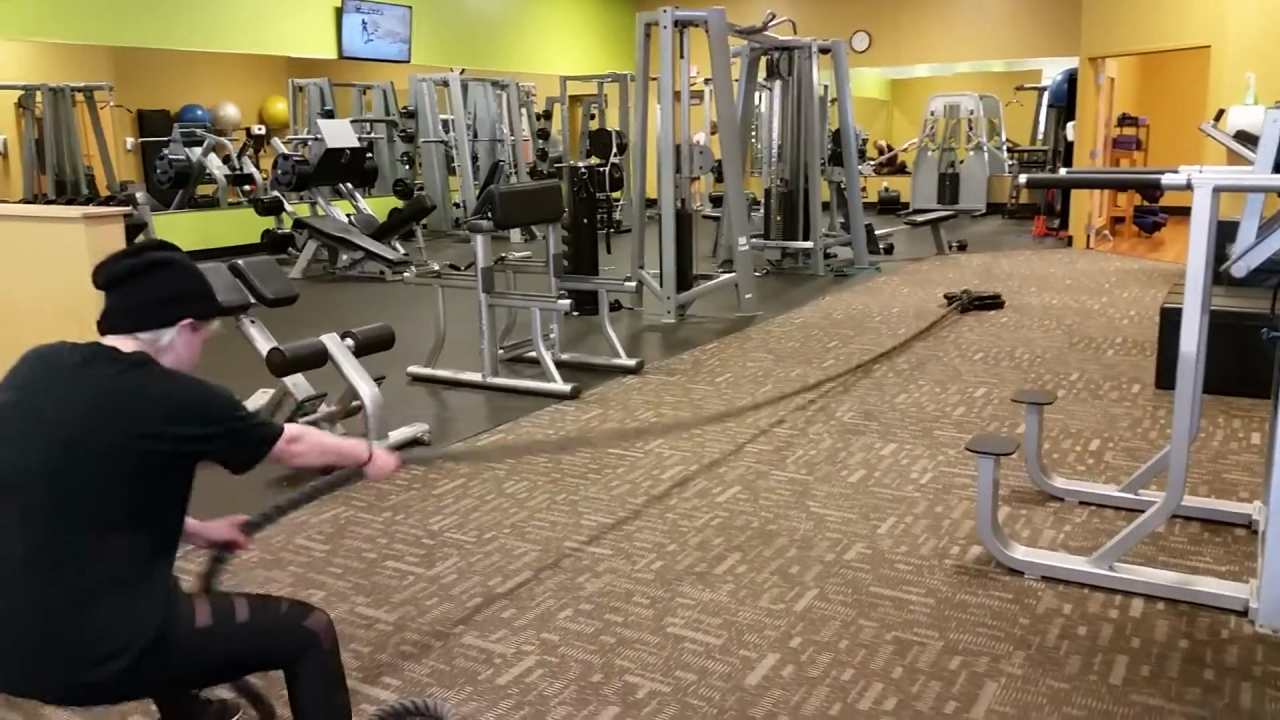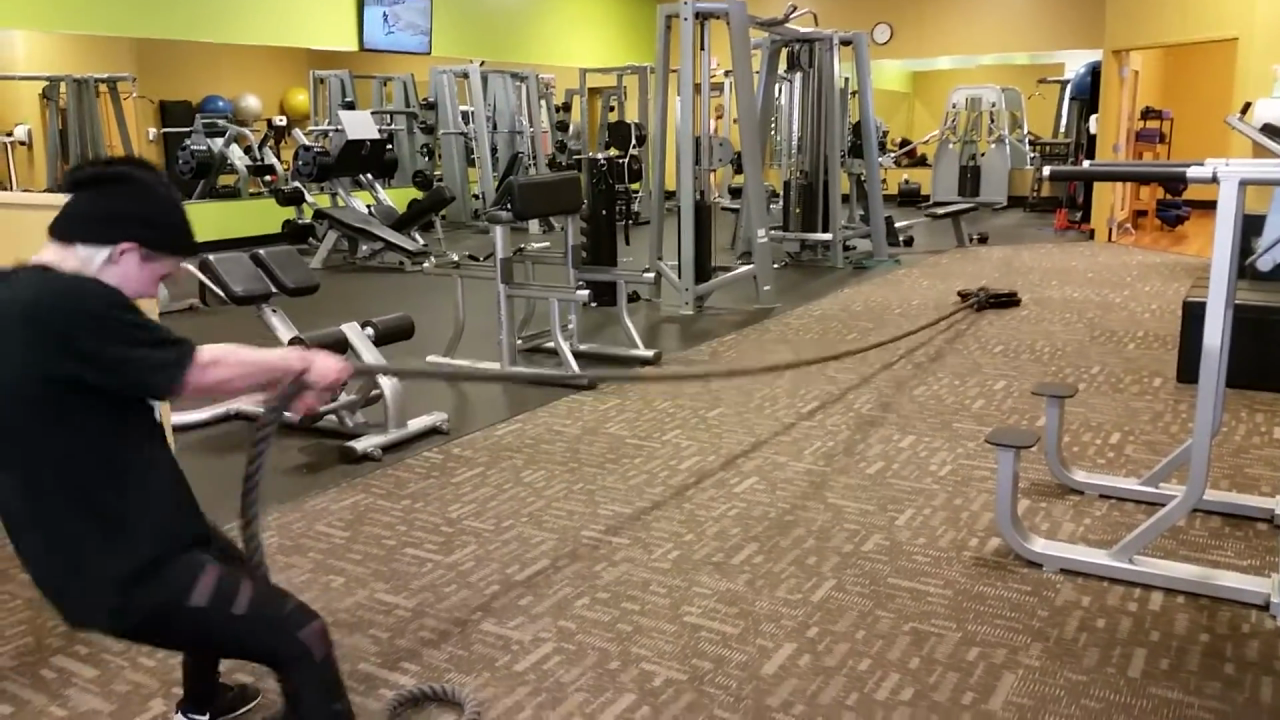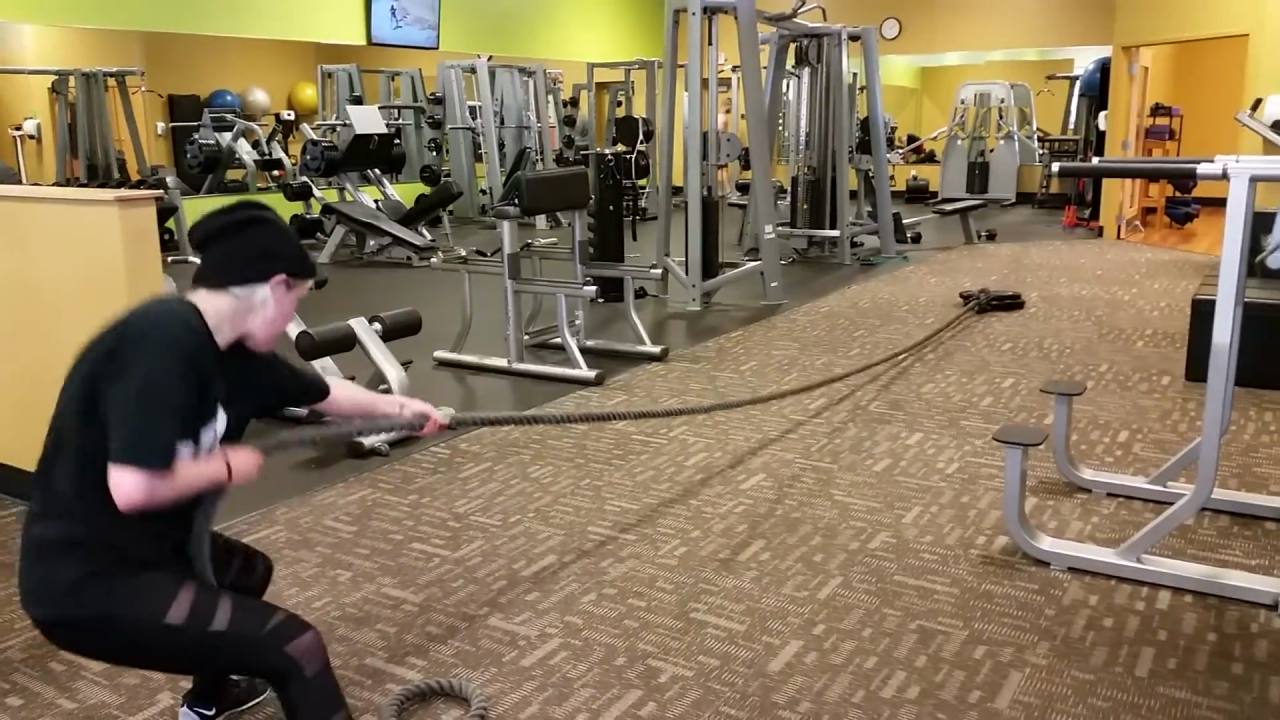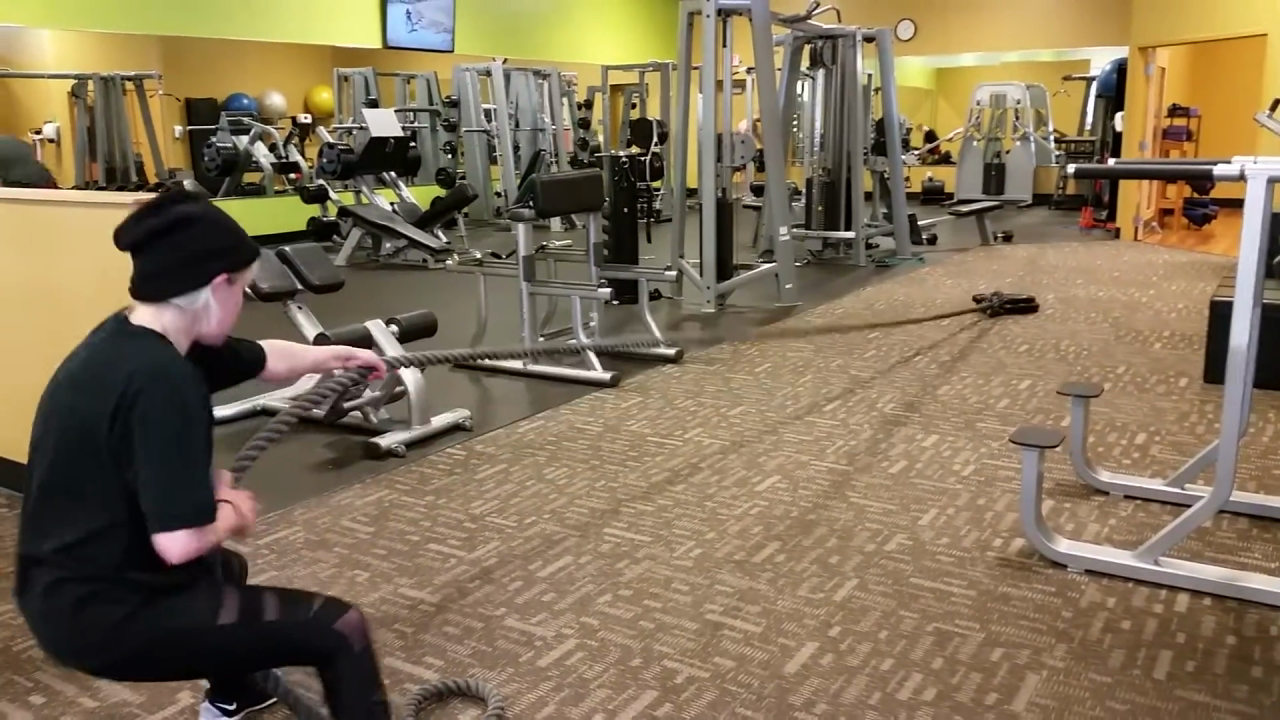
dt=0.5s
person 1, frame 1
right shoulder: (170, 399)
right elbow: (288, 444)
left wrist: (195, 530)
right wrist: (366, 453)
right hip: (86, 643)
left knee: (150, 586)
right knee: (308, 634)
person 1, frame 2
right shoulder: (59, 304)
left elbow: (168, 360)
right elbow: (200, 373)
left wrist: (278, 373)
right wrist: (301, 363)
right hip: (116, 557)
left knee: (227, 576)
right knee: (299, 636)
person 1, frame 3
left shoulder: (235, 350)
right shoulder: (169, 338)
left elbow: (322, 394)
right elbow: (133, 487)
left wrist: (395, 405)
right wrist: (225, 466)
left hip: (138, 546)
right hip: (87, 582)
left knee: (246, 573)
right knee: (293, 648)
person 1, frame 4
left shoulder: (129, 339)
right shoulder: (159, 383)
left elbow: (261, 358)
right elbow: (182, 541)
left wrist: (345, 354)
right wrist: (232, 513)
left hip: (64, 595)
right hip: (107, 615)
left knee: (223, 571)
right knee: (339, 628)
